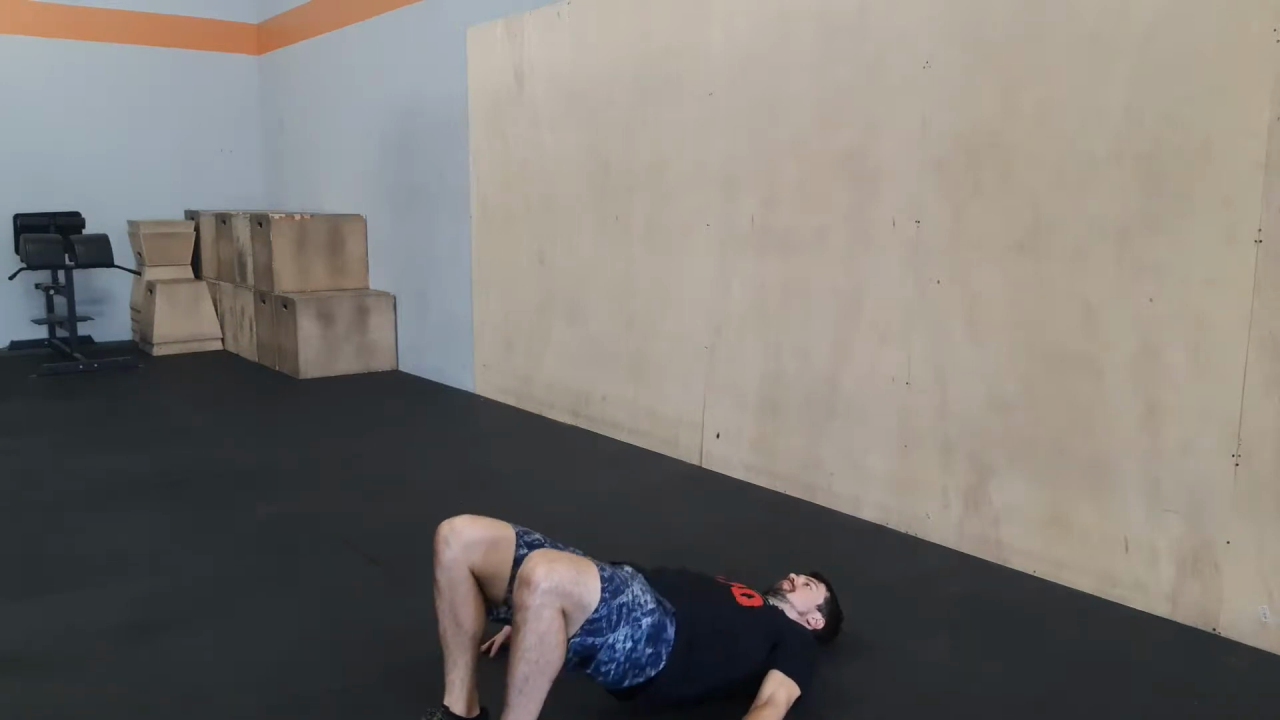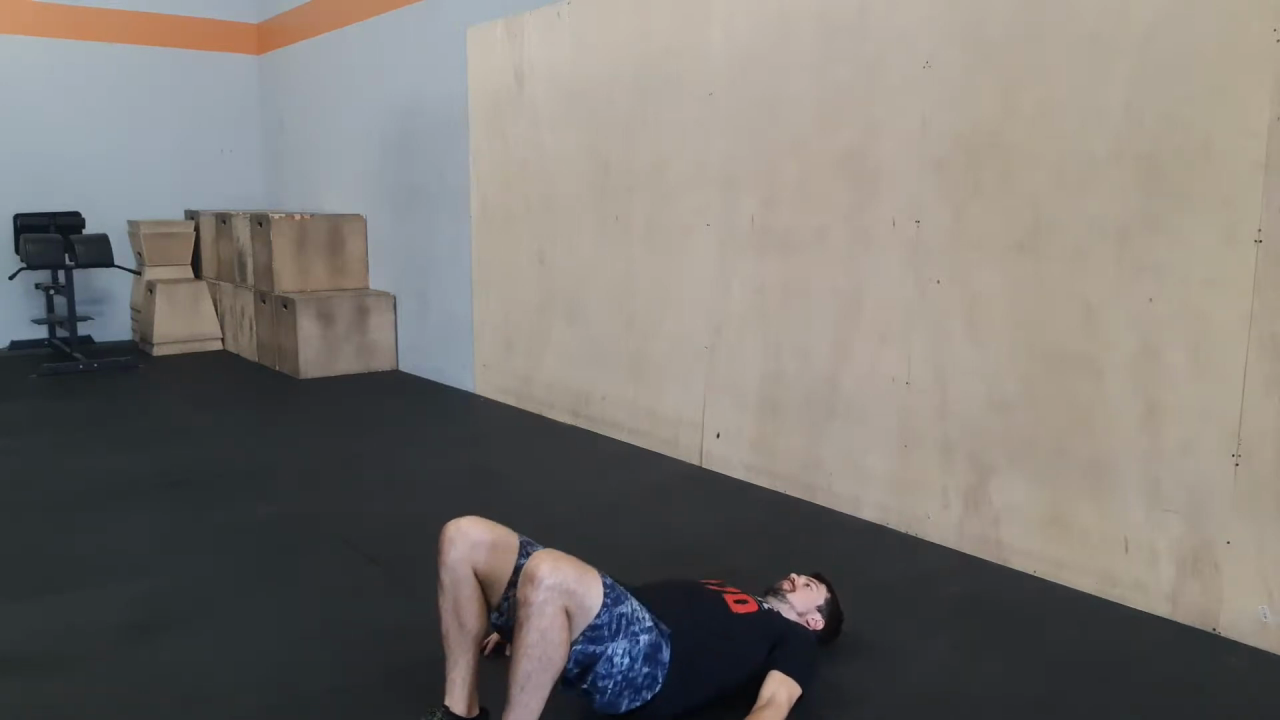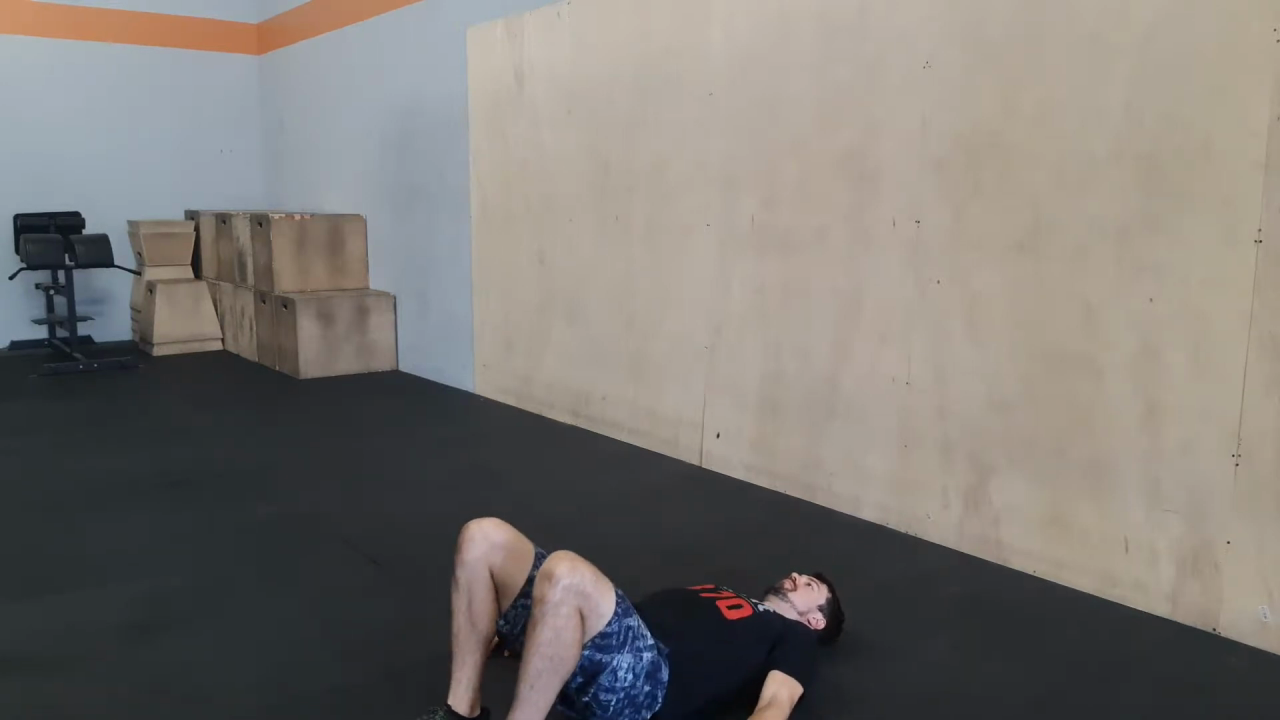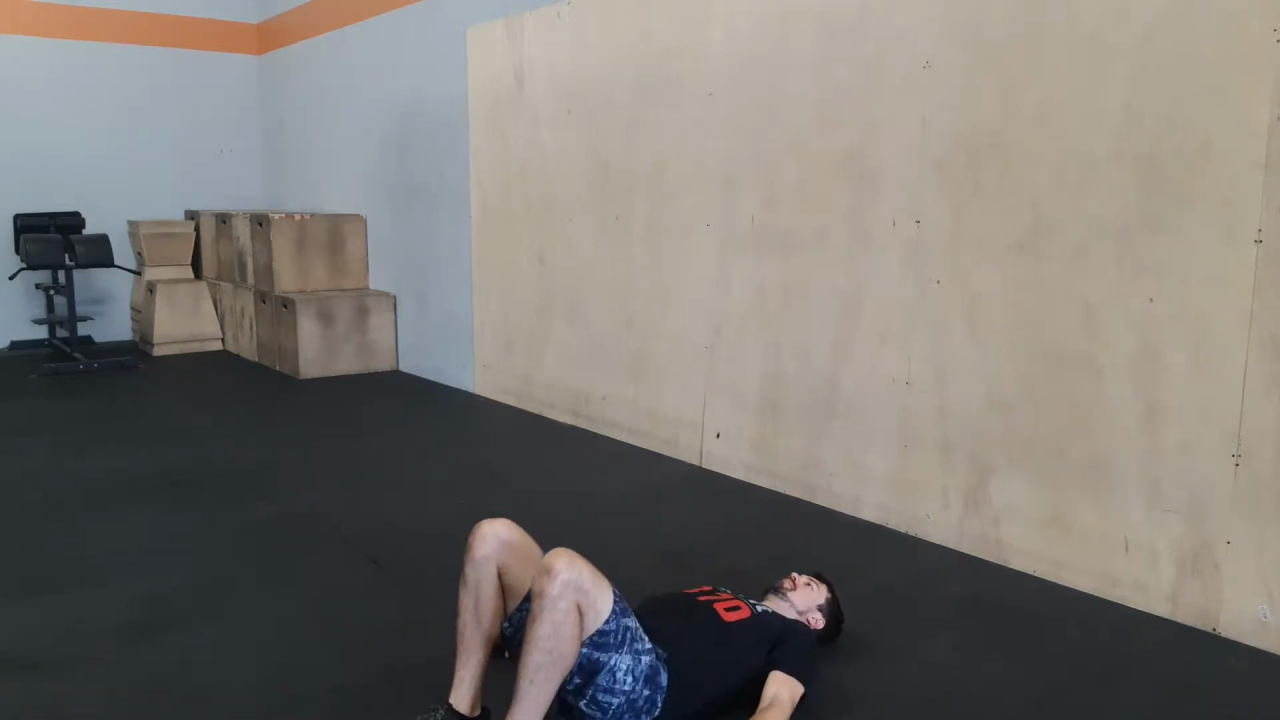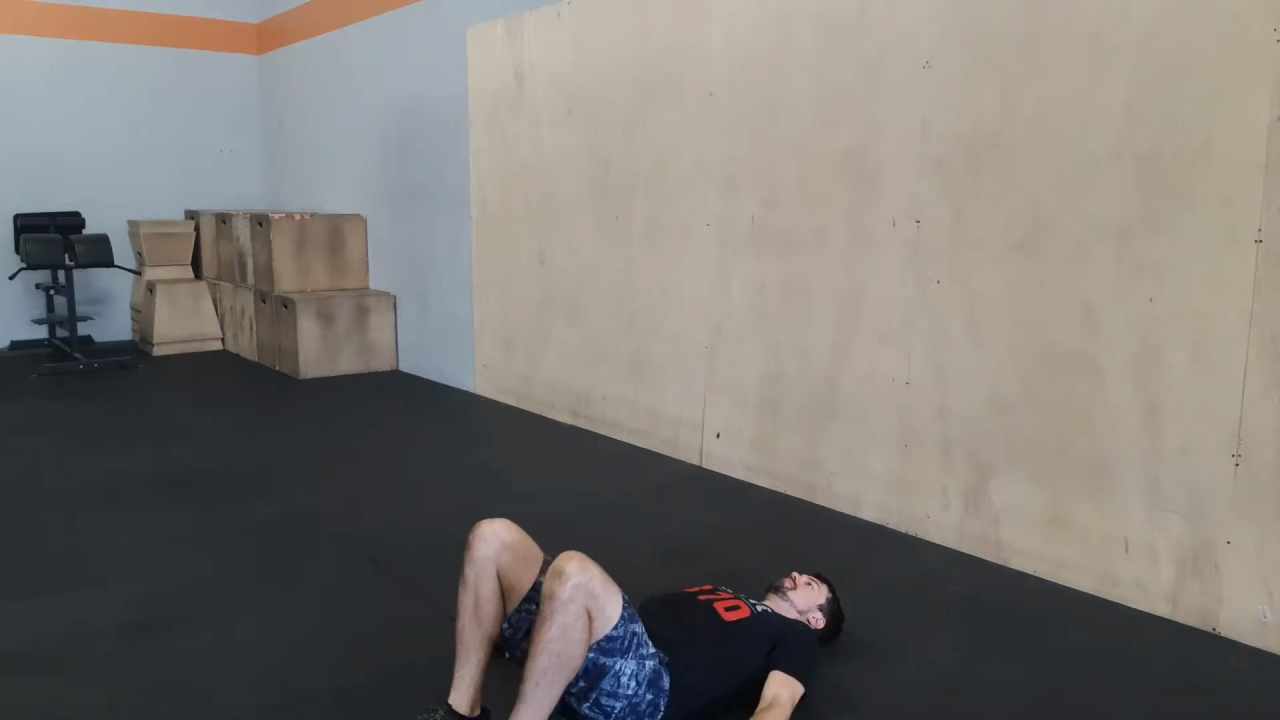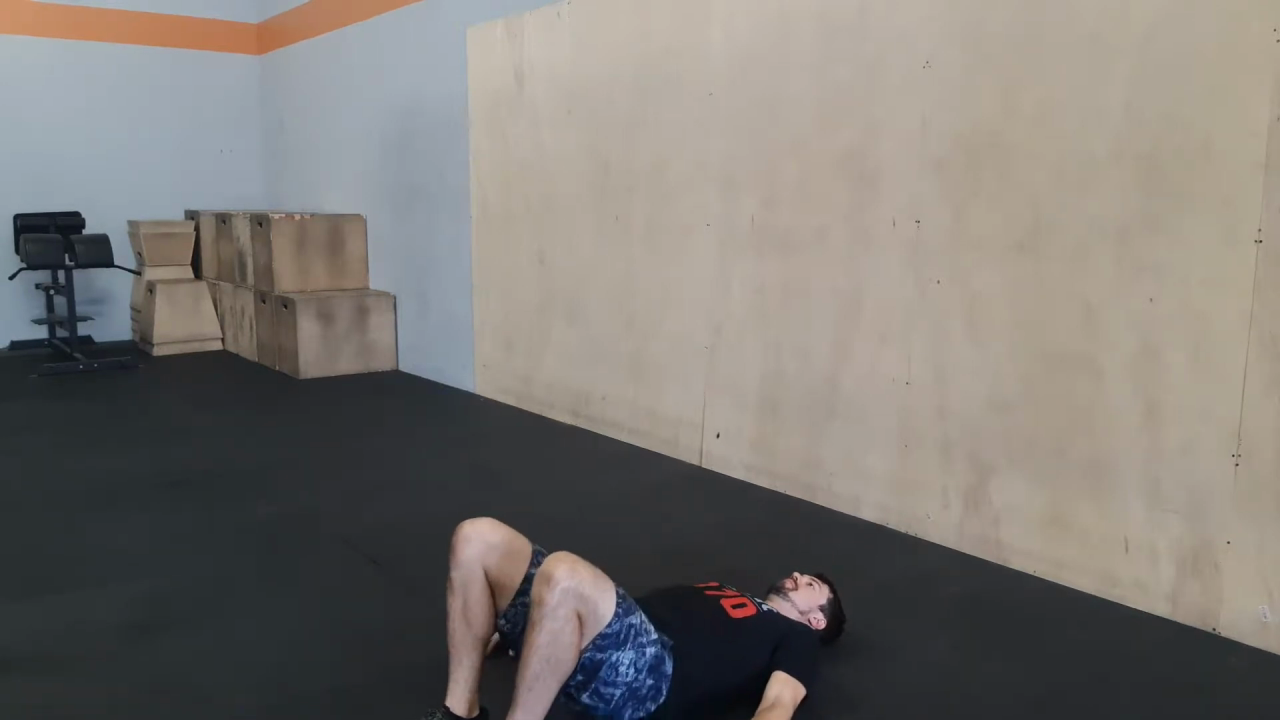
dt=0.3s
person 1, frame 1
left shoulder: (794, 638)
right shoulder: (726, 597)
right wrist: (532, 620)
left hip: (650, 634)
left knee: (543, 577)
right knee: (458, 538)
person 1, frame 2
left shoulder: (793, 639)
right shoulder: (722, 600)
right wrist: (529, 622)
left hip: (645, 652)
left knee: (547, 573)
right knee: (464, 538)
person 1, frame 3
left shoulder: (793, 638)
right shoulder: (718, 596)
right wrist: (524, 622)
left hip: (641, 674)
right hip: (589, 660)
left knee: (566, 573)
right knee: (485, 538)
person 1, frame 4
left shoulder: (792, 637)
right shoulder: (716, 598)
right wrist: (524, 621)
left hip: (640, 680)
right hip: (583, 663)
left knee: (564, 570)
right knee: (495, 537)
person 1, frame 5
left shoulder: (793, 637)
right shoulder: (717, 596)
right wrist: (517, 624)
left hip: (639, 682)
right hip: (580, 667)
left knee: (575, 572)
right knee: (494, 538)
person 1, frame 6
left shoulder: (794, 637)
right shoulder: (720, 595)
right wrist: (533, 622)
left hip: (647, 665)
right hip: (595, 649)
left knee: (564, 574)
right knee: (478, 538)
